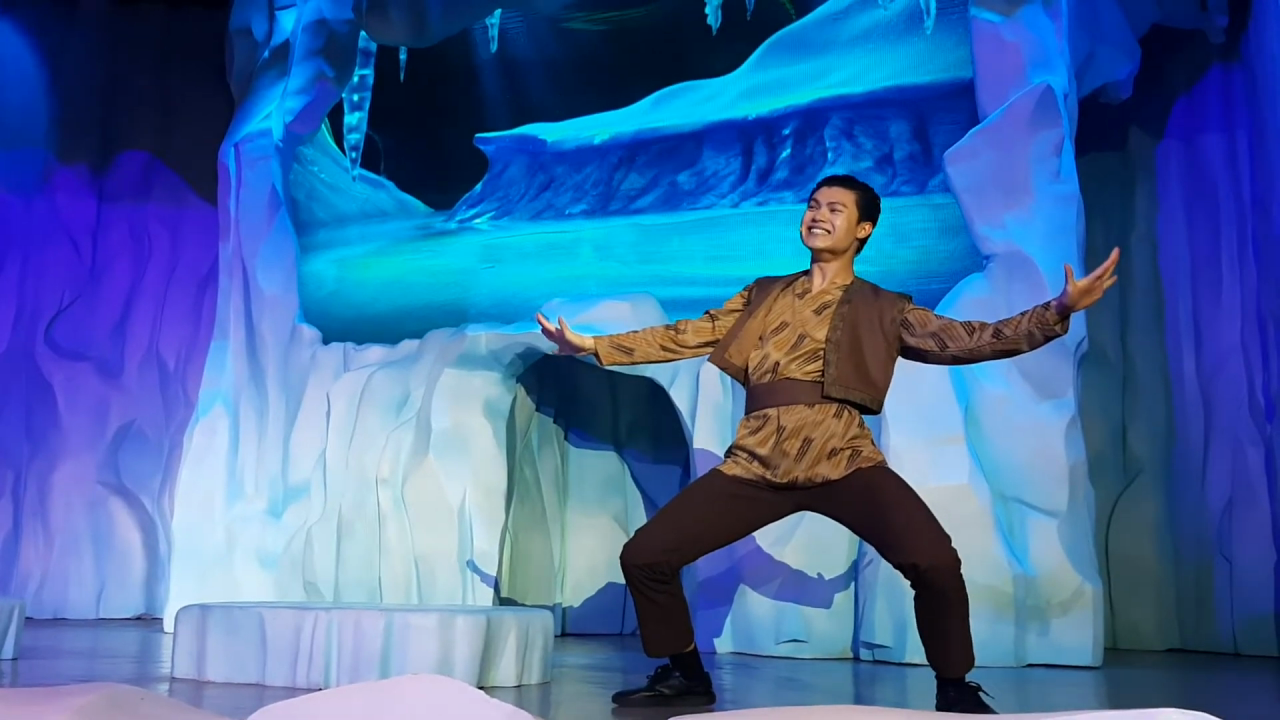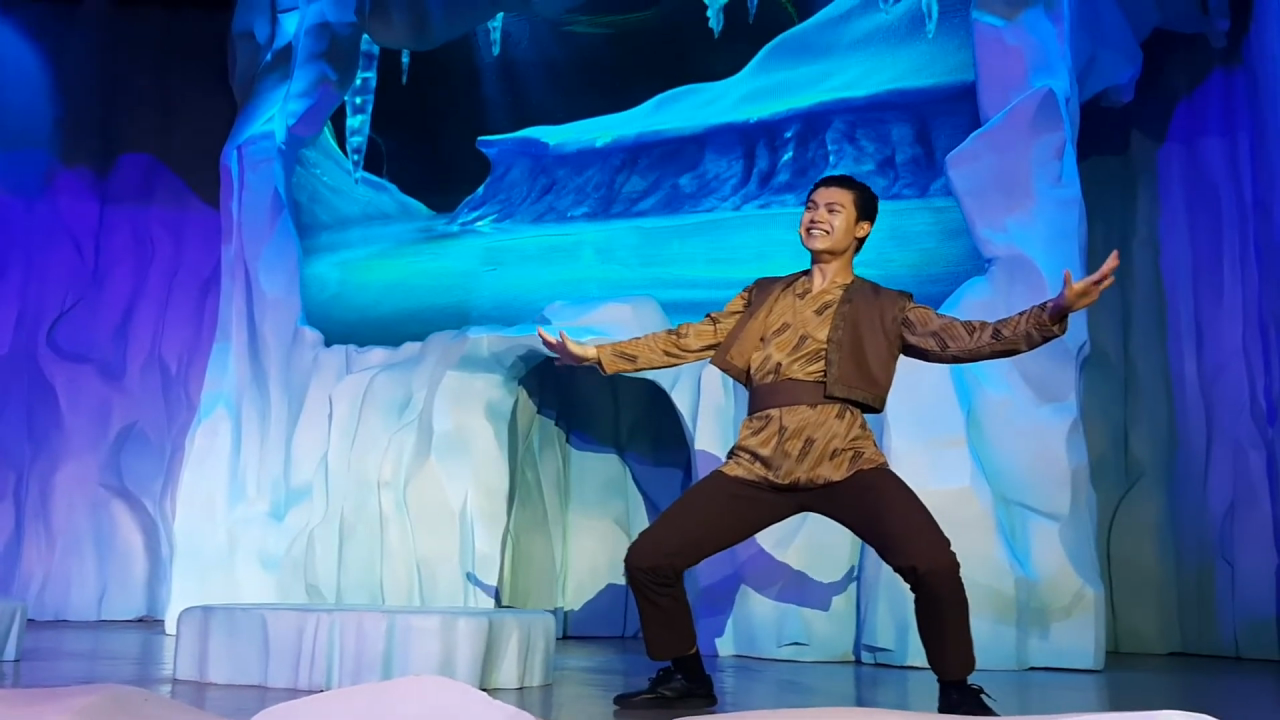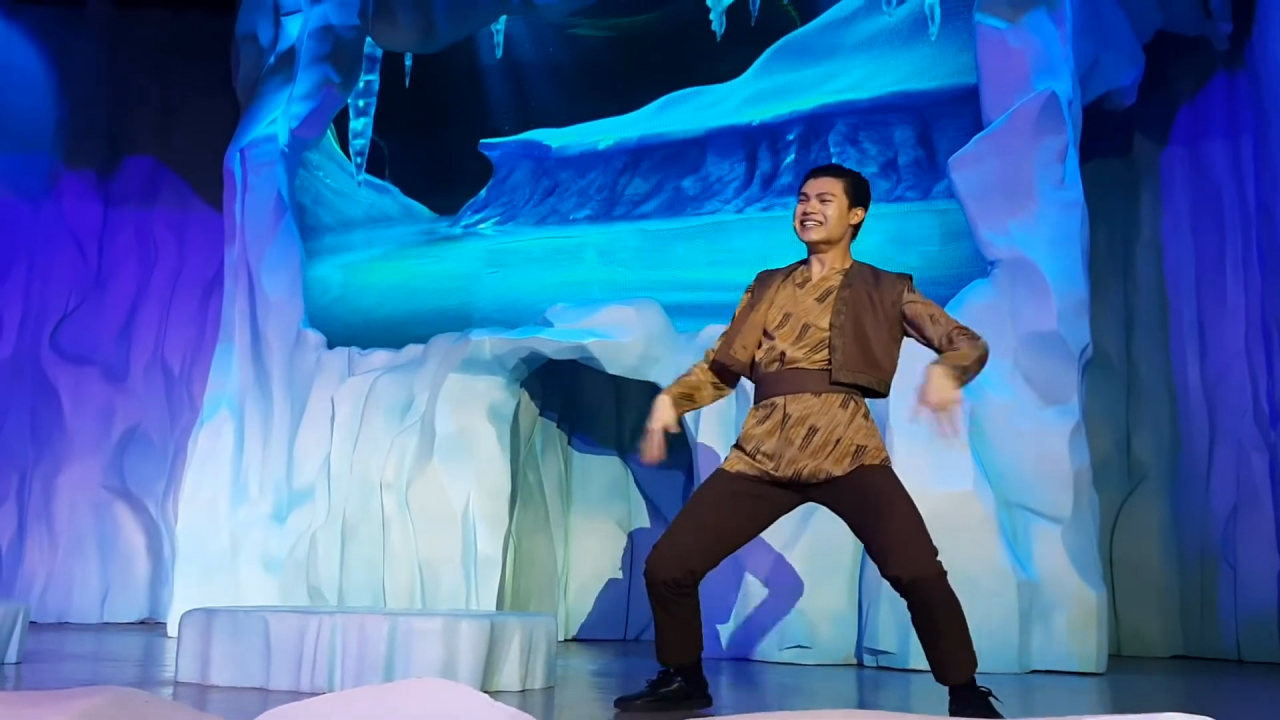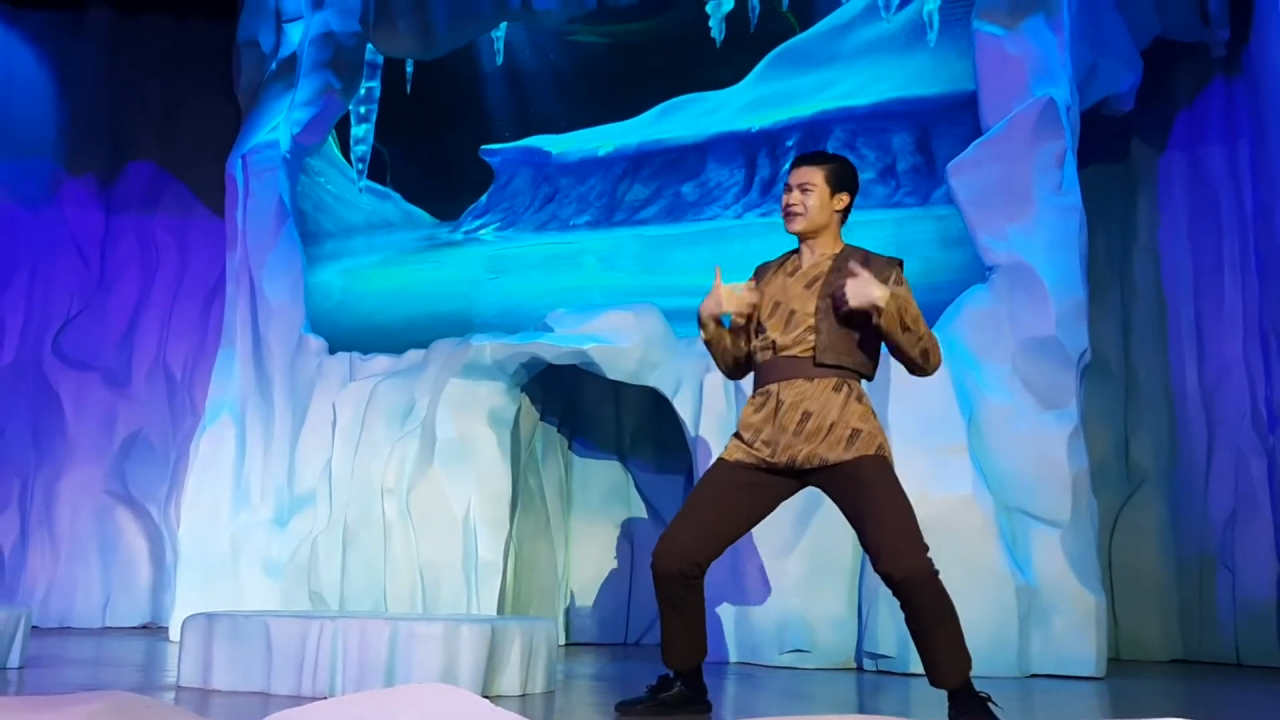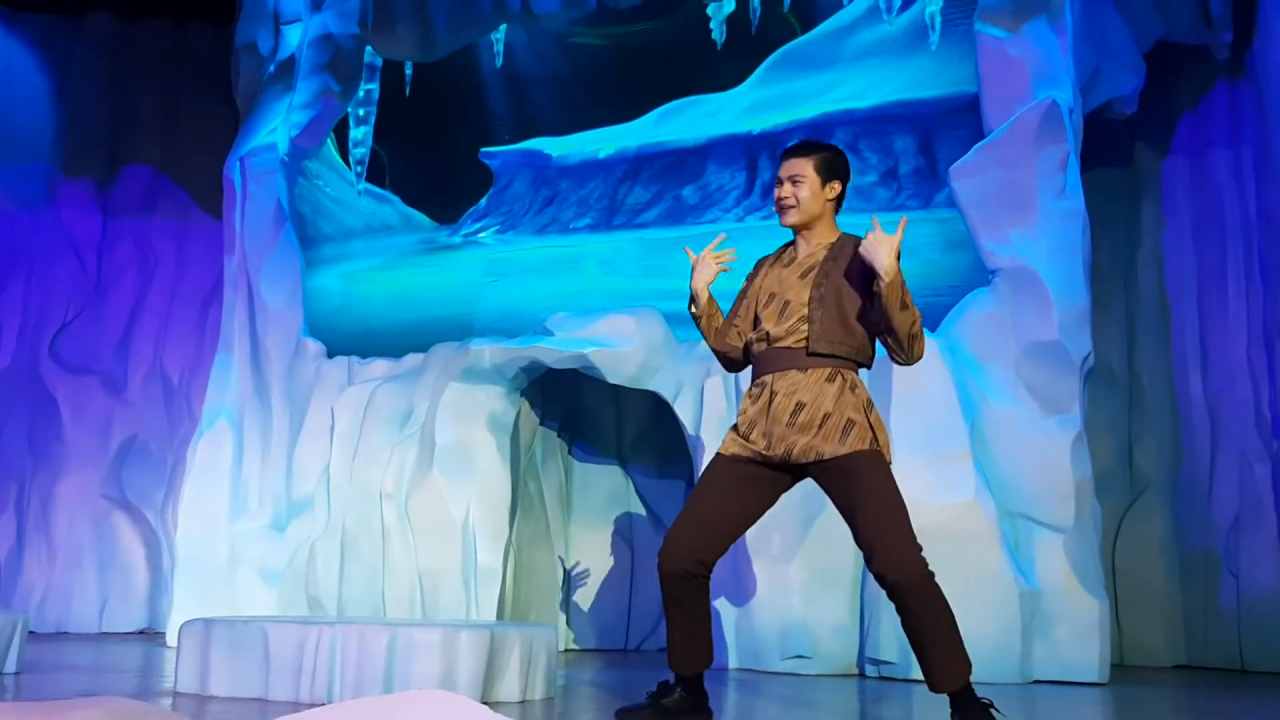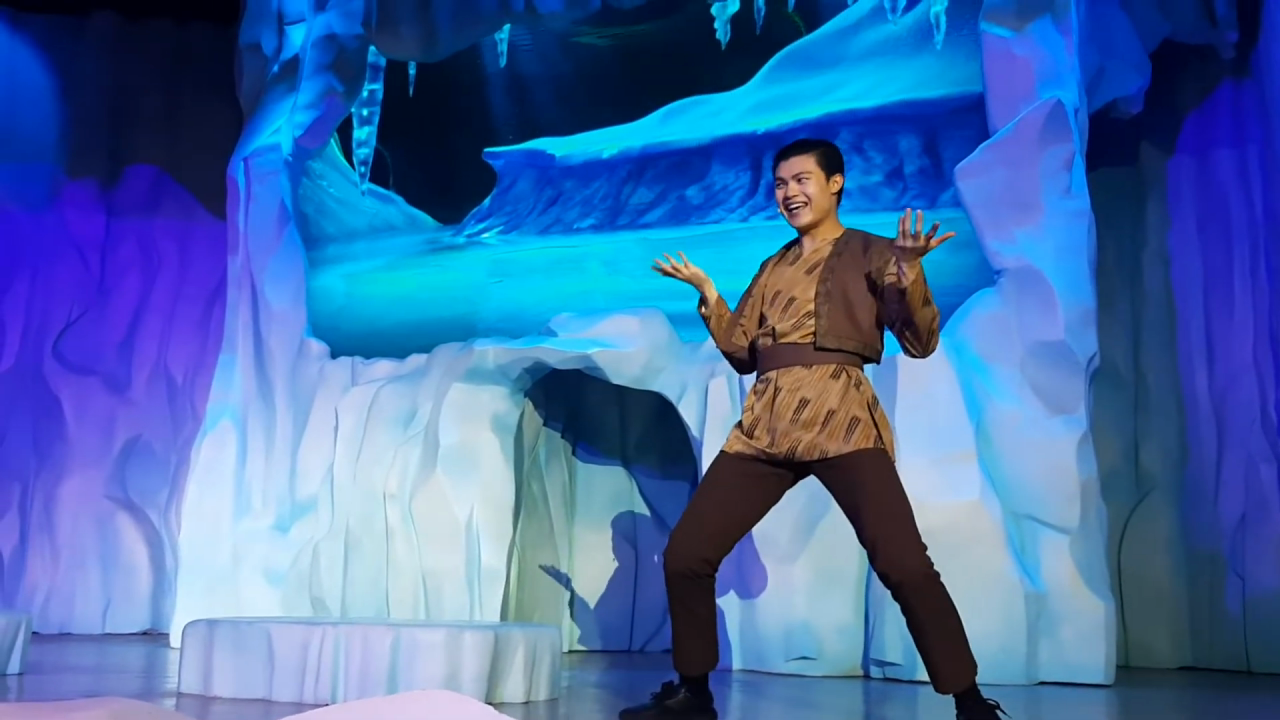
dt=0.3s
person 1, frame 1
left shoulder: (884, 310)
right shoulder: (762, 295)
left elbow: (966, 341)
right elbow: (686, 337)
left wrist: (1059, 310)
right wrist: (592, 344)
left hip: (842, 460)
right hip: (755, 463)
left knee: (936, 562)
right knee: (643, 556)
left ankle: (954, 688)
right ankle: (685, 676)
person 1, frame 2
left shoulder: (885, 308)
right shoulder: (763, 296)
left elbow: (968, 339)
right elbow: (688, 340)
left wrist: (1055, 312)
right wrist: (593, 354)
left hip: (843, 460)
right hip: (757, 463)
left knee: (934, 565)
right knee: (648, 560)
person 1, frame 3
left shoulder: (886, 289)
right shoulder: (767, 286)
left elbow: (967, 344)
right elbow: (722, 363)
left wrist: (945, 371)
right wrist: (670, 398)
left hip: (847, 450)
right hip: (761, 454)
left knee: (918, 571)
right knee: (666, 566)
person 1, frame 4
left shoulder: (875, 270)
right shoulder: (766, 276)
left elbow: (926, 361)
right elbow: (733, 361)
left wrist: (885, 303)
right wrist: (711, 317)
left hip: (843, 434)
right hip: (761, 438)
left knee: (908, 568)
right knee: (672, 558)
person 1, frame 5
left shoulder: (863, 257)
right shoulder: (766, 269)
left elbow: (907, 350)
right elbow: (733, 353)
left wrist: (887, 269)
right wrist: (701, 288)
left hip: (838, 425)
right hip: (759, 431)
left knee: (900, 566)
right knee: (679, 557)
person 1, frame 6
left shoulder: (873, 253)
right shoulder: (772, 268)
left elbow: (920, 342)
right elbow: (742, 354)
left wrist: (910, 269)
right wrist: (707, 293)
left hip: (842, 421)
right hip: (763, 427)
left knee: (904, 564)
right knee: (685, 556)
